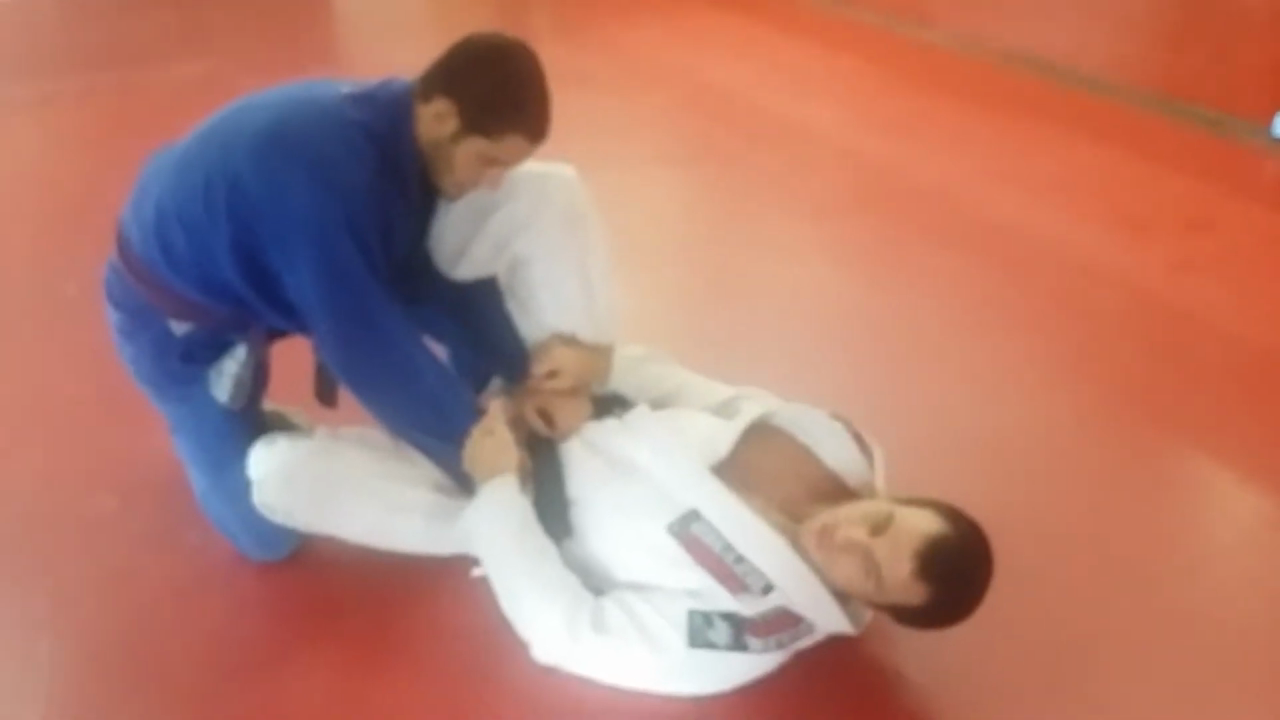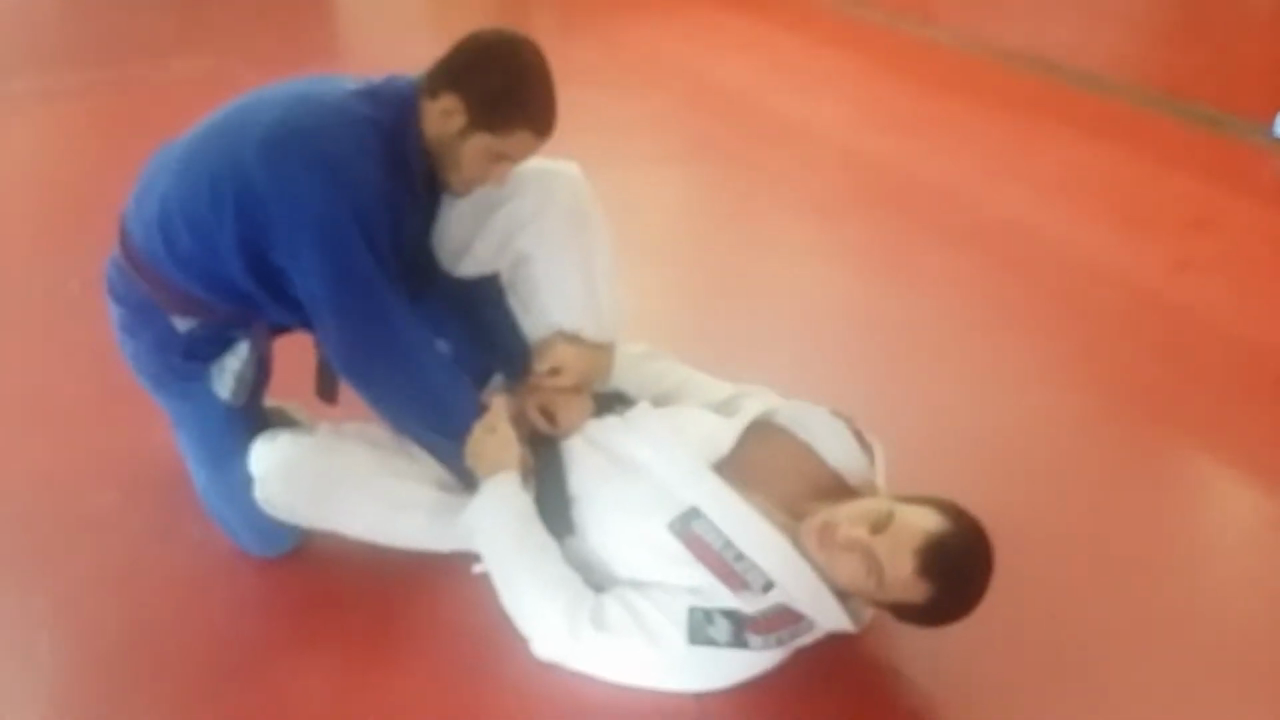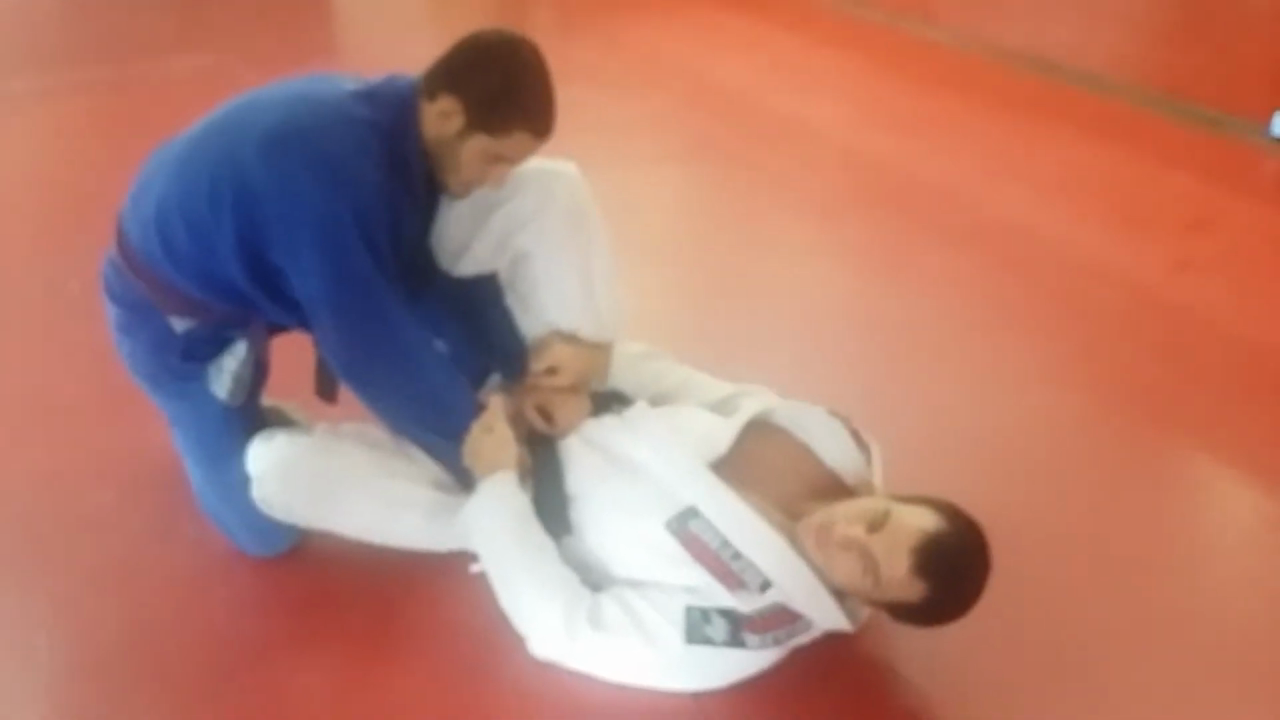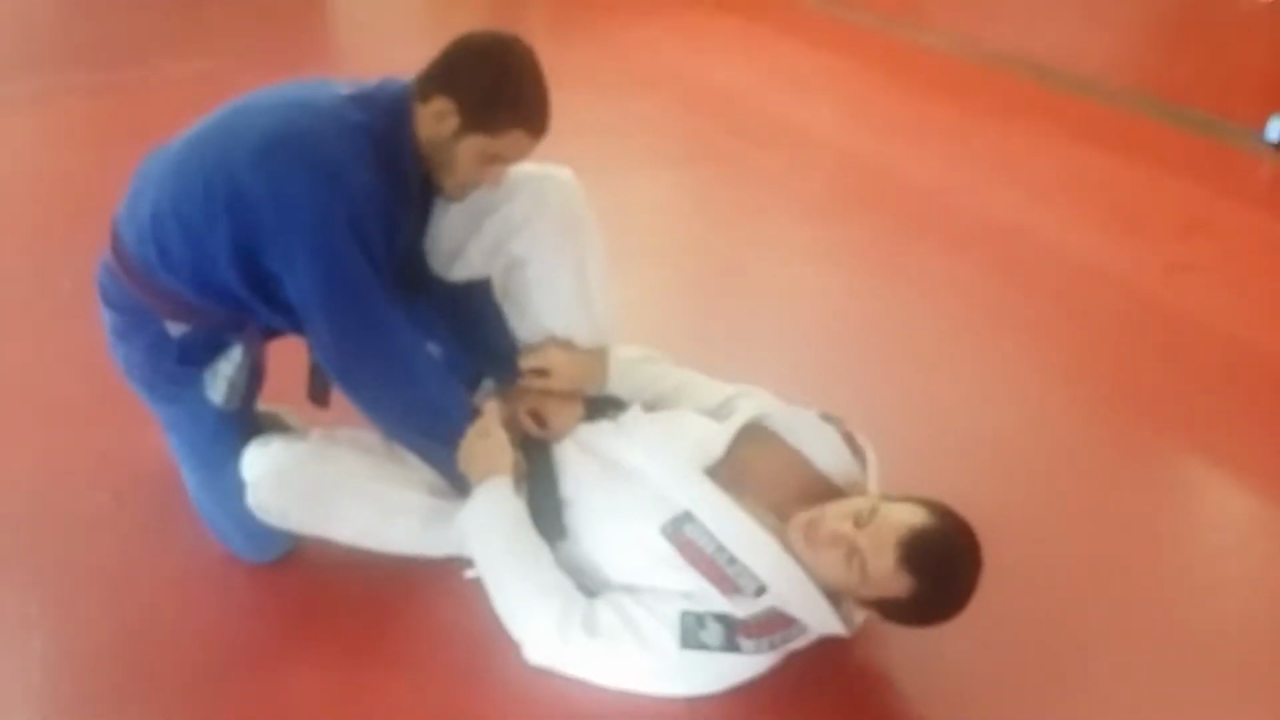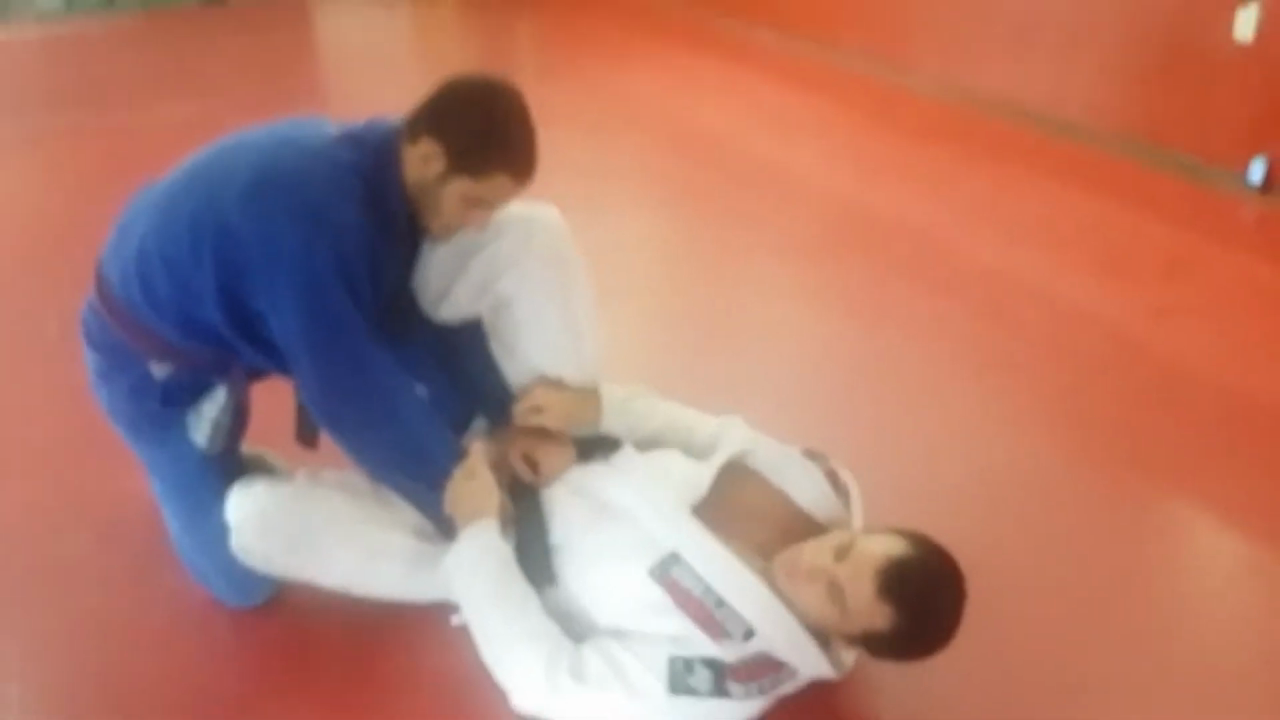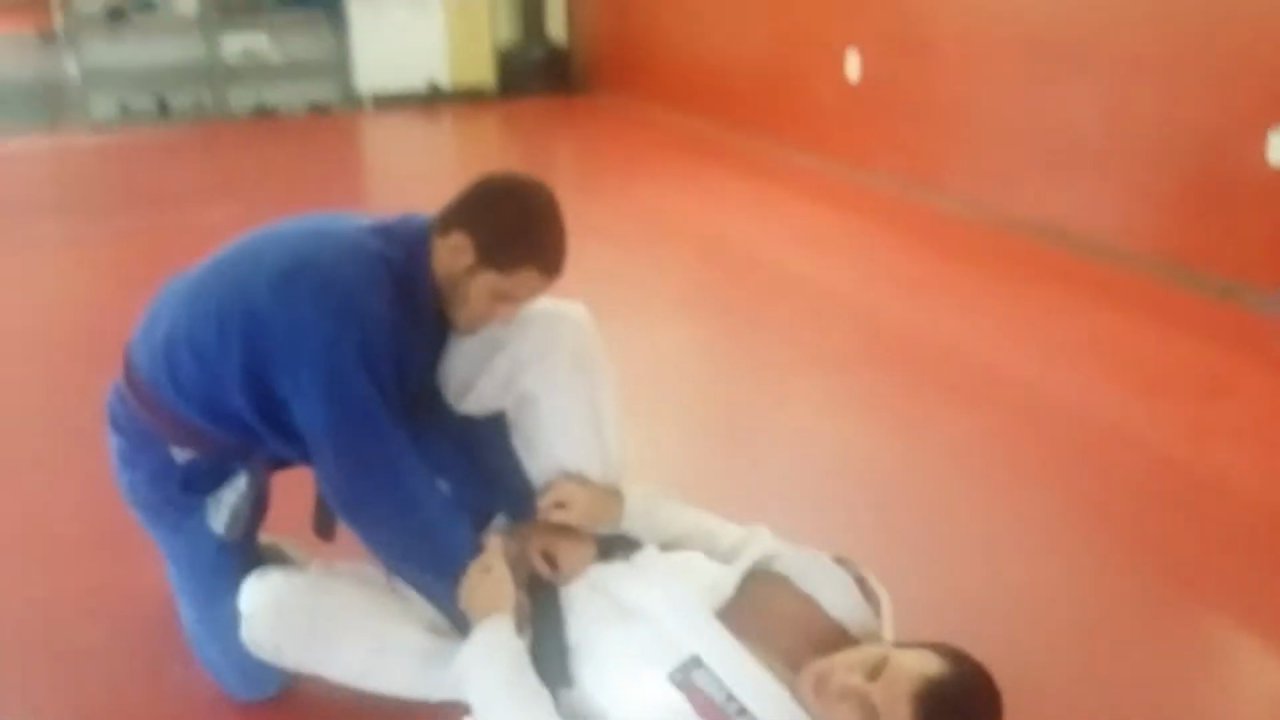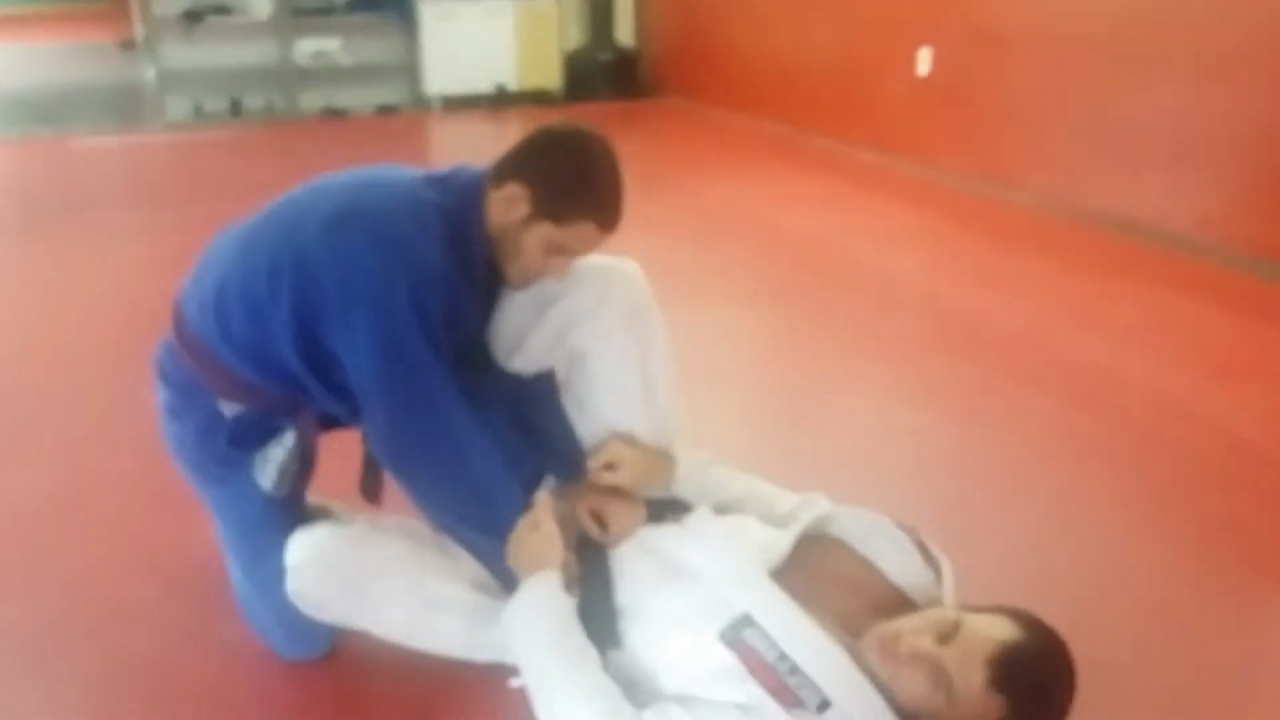
dt=0.3s
person 1, frame 1
left shoulder: (736, 638)
right shoulder: (842, 451)
left elbow: (566, 632)
right elbow: (714, 401)
left wrist: (495, 490)
left hip: (529, 508)
right hip: (566, 398)
left knee: (279, 472)
left ankle: (262, 431)
person 1, frame 2
left shoulder: (739, 633)
right shoulder: (841, 450)
left elbow: (566, 628)
right elbow: (720, 400)
left wrist: (497, 486)
left hip: (524, 501)
left knee: (279, 467)
left ankle: (266, 426)
person 1, frame 3
left shoulder: (736, 634)
right shoulder: (840, 447)
left elbow: (564, 628)
right elbow: (723, 400)
left wrist: (495, 485)
right wrist: (598, 361)
left hip: (527, 505)
right hip: (580, 402)
left knee: (276, 466)
left ankle: (260, 424)
person 1, frame 4
left shoulder: (735, 637)
right shoulder: (834, 451)
left elbow: (559, 634)
right elbow: (727, 404)
left wrist: (489, 490)
right wrist: (597, 369)
left hip: (523, 507)
right hip: (571, 397)
left knee: (270, 473)
left ankle: (257, 429)
person 1, frame 5
right shoulder: (821, 491)
right elbow: (718, 438)
left wrist: (477, 534)
right wrist: (595, 406)
left hip: (511, 552)
right hip: (580, 461)
left knee: (255, 514)
person 1, frame 6
right shoulder: (848, 601)
right elbow: (744, 550)
left wrist: (490, 634)
right wrist: (620, 509)
right hip: (609, 563)
left knee: (267, 608)
right knee: (553, 328)
person 1, frame 7
right shoulder: (908, 565)
right elbow: (791, 513)
left wrist: (538, 587)
right wrist: (665, 471)
left hip: (576, 612)
right hip: (644, 519)
left knee: (315, 560)
person 2, frame 1
left shoulder: (392, 128)
right shoulder: (324, 172)
left elbow: (432, 274)
right elbow: (369, 345)
left wrist: (518, 367)
left hip: (255, 278)
right hip: (177, 312)
right knee: (268, 533)
right ankle: (213, 422)
person 2, frame 2
left shoulder: (396, 123)
right shoulder: (332, 167)
left elbow: (433, 273)
right elbow: (376, 343)
left wrist: (521, 363)
left hip: (259, 268)
right hip: (180, 307)
right knee: (270, 529)
right ankle: (212, 418)
person 2, frame 3
left shoulder: (394, 121)
right shoulder: (330, 170)
left elbow: (432, 272)
right elbow: (373, 346)
left wrist: (519, 364)
left hip: (254, 269)
right hip: (175, 308)
right knee: (266, 529)
right ankle: (214, 420)
person 2, frame 4
left shoulder: (390, 127)
right shoulder: (323, 174)
left elbow: (428, 274)
right elbow: (368, 350)
left wrist: (512, 369)
left hip: (249, 272)
right hip: (172, 311)
right knee: (260, 533)
right ankle: (204, 424)
person 2, frame 5
left shoulder: (376, 168)
right shoulder: (310, 214)
left elbow: (416, 317)
right elbow: (355, 391)
left wrist: (506, 415)
left hip: (235, 313)
right hip: (155, 353)
right knee: (245, 578)
person 2, frame 6
left shoulder: (406, 263)
right shoulder: (340, 302)
left elbow: (440, 413)
right elbow: (375, 481)
left wrist: (524, 515)
left hip: (262, 404)
right hip: (179, 437)
right knee: (254, 672)
right ankle: (206, 556)
person 2, frame 7
left shoulder: (460, 219)
right shoulder: (392, 252)
left elbow: (495, 372)
right elbow: (423, 436)
left wrist: (575, 478)
left hip: (315, 368)
right hip: (228, 394)
right knee: (303, 631)
right ankle: (254, 514)
